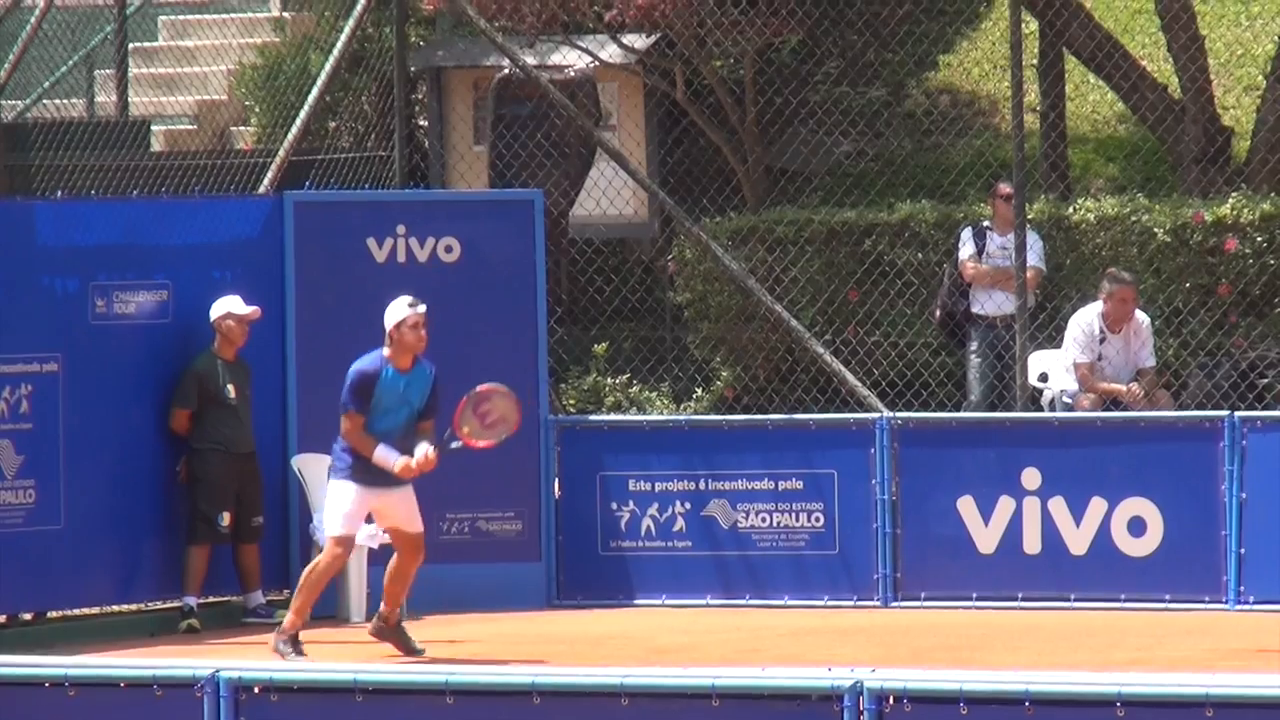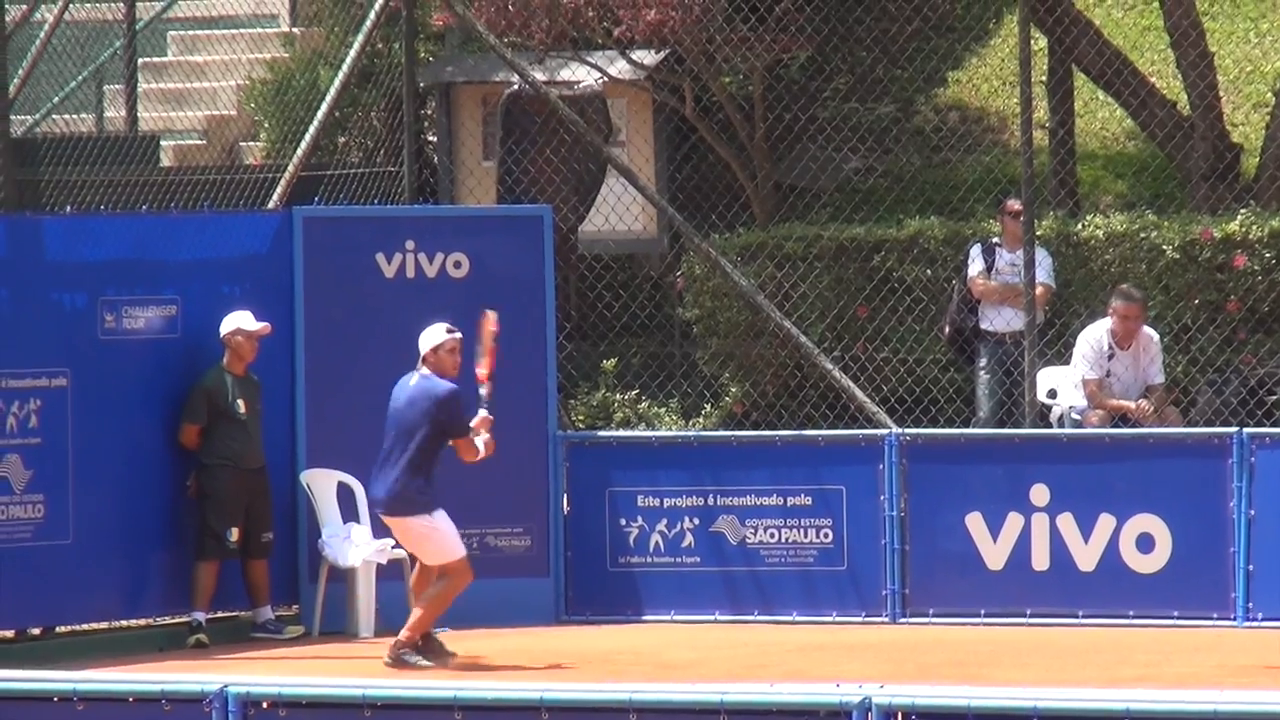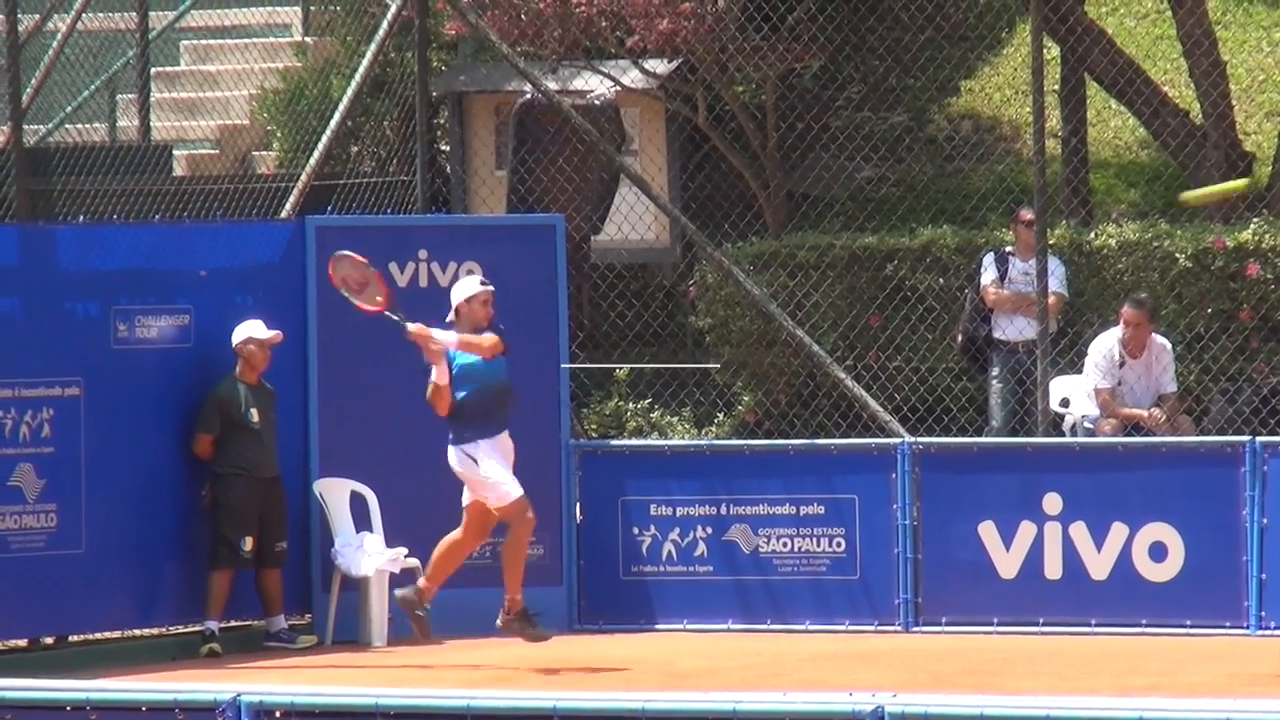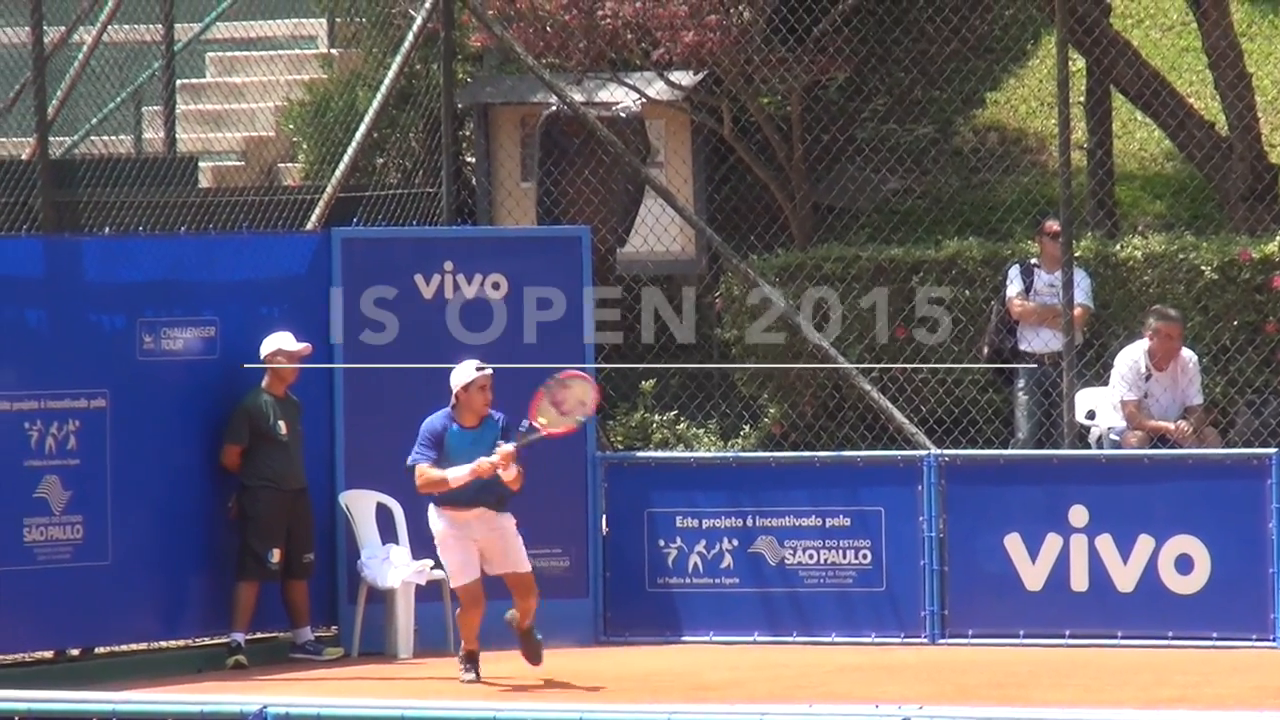
dt=0.5s
person 1, frame 1
left shoulder: (427, 373)
right shoulder: (366, 371)
left elbow: (425, 427)
right elbow: (350, 432)
left wrist: (424, 450)
right wrist: (394, 461)
left hip: (394, 480)
right hip: (353, 474)
left knee: (412, 550)
right knee: (338, 551)
left ankle: (387, 621)
right ankle: (288, 631)
person 1, frame 2
left shoulder: (403, 386)
right shoulder: (448, 393)
right elbow: (467, 452)
left wrist: (472, 428)
right wrist: (483, 444)
left hip: (385, 495)
right hip: (413, 499)
left knee: (429, 559)
right knee: (459, 574)
left ankle: (422, 637)
right ankle: (406, 642)
person 1, frame 3
left shoulder: (490, 332)
right shoulder: (439, 346)
left elbow: (492, 346)
right elbow: (441, 407)
left wrist: (438, 335)
right wrist: (438, 363)
left hip: (496, 442)
right hip: (473, 447)
left knee: (474, 530)
right knee: (523, 518)
left ankle: (420, 593)
right ankle: (513, 611)
person 1, frame 4
left shoulder: (499, 423)
right shoulder: (435, 427)
left elbow: (514, 483)
right elbow: (423, 481)
left wrist: (507, 466)
right wrist: (468, 471)
left hip: (492, 514)
right hip: (450, 518)
left knee: (526, 591)
right knee: (472, 599)
left ankle: (523, 624)
right ankle: (469, 653)
person 2, frame 1
left shoulder: (243, 368)
right shoulder: (201, 368)
right elbow: (178, 421)
left wrist: (237, 441)
right wrist: (205, 441)
left hip: (246, 459)
right hip: (213, 463)
left knee: (249, 535)
right knee: (203, 534)
left ankle: (255, 604)
right ankle: (189, 607)
person 2, frame 2
left shoulder: (253, 383)
right shoulder: (211, 383)
right elbow: (187, 435)
left wrist: (244, 456)
right wrist: (216, 454)
left hip: (256, 474)
right hip: (222, 478)
left knee: (258, 550)
right knee: (212, 549)
left ankle: (264, 619)
right ankle: (198, 623)
person 2, frame 3
left shoulder: (267, 392)
right shoulder: (224, 393)
right elbow: (202, 446)
left wrist: (263, 466)
right wrist: (230, 464)
left hip: (270, 484)
right hip: (236, 488)
left knee: (271, 559)
right knee: (226, 559)
left ankle: (277, 628)
right ankle: (210, 631)
person 2, frame 4
left shoulder: (293, 404)
right shoulder: (251, 404)
right elbow: (230, 458)
left wrist: (289, 478)
right wrist: (258, 477)
left hip: (296, 495)
right hip: (263, 500)
left knee: (298, 571)
right knee: (252, 570)
left ankle: (303, 639)
right ankle: (236, 643)
person 3, frame 1
left shoulder: (1031, 238)
right shoulder: (972, 234)
left elbow: (1030, 282)
right elbow: (970, 272)
left wrist: (987, 275)
right wrist: (1012, 272)
left hip: (1018, 326)
right hip: (982, 326)
left knee: (1017, 398)
right knee: (977, 399)
person 3, frame 2
left shoulder: (1040, 255)
right shoulder: (981, 250)
left elbow: (1039, 299)
right elbow: (978, 288)
left wrist: (996, 292)
right wrist: (1021, 288)
left hip: (1027, 342)
right hip: (991, 343)
left knee: (1026, 415)
right knee: (986, 416)
person 3, frame 3
left shoulder: (1053, 264)
right shoulder: (994, 259)
left elbow: (1051, 308)
right elbow: (991, 297)
left wrist: (1009, 301)
right wrist: (1034, 297)
left hip: (1040, 351)
right hip: (1004, 352)
left knee: (1039, 423)
right knee: (998, 424)
person 3, frame 4
left shoulder: (1078, 275)
right shoulder: (1020, 271)
left elbow: (1077, 320)
right elbow: (1017, 309)
left wrist: (1034, 313)
right wrist: (1059, 309)
right hip: (1030, 364)
right knee: (1024, 436)
